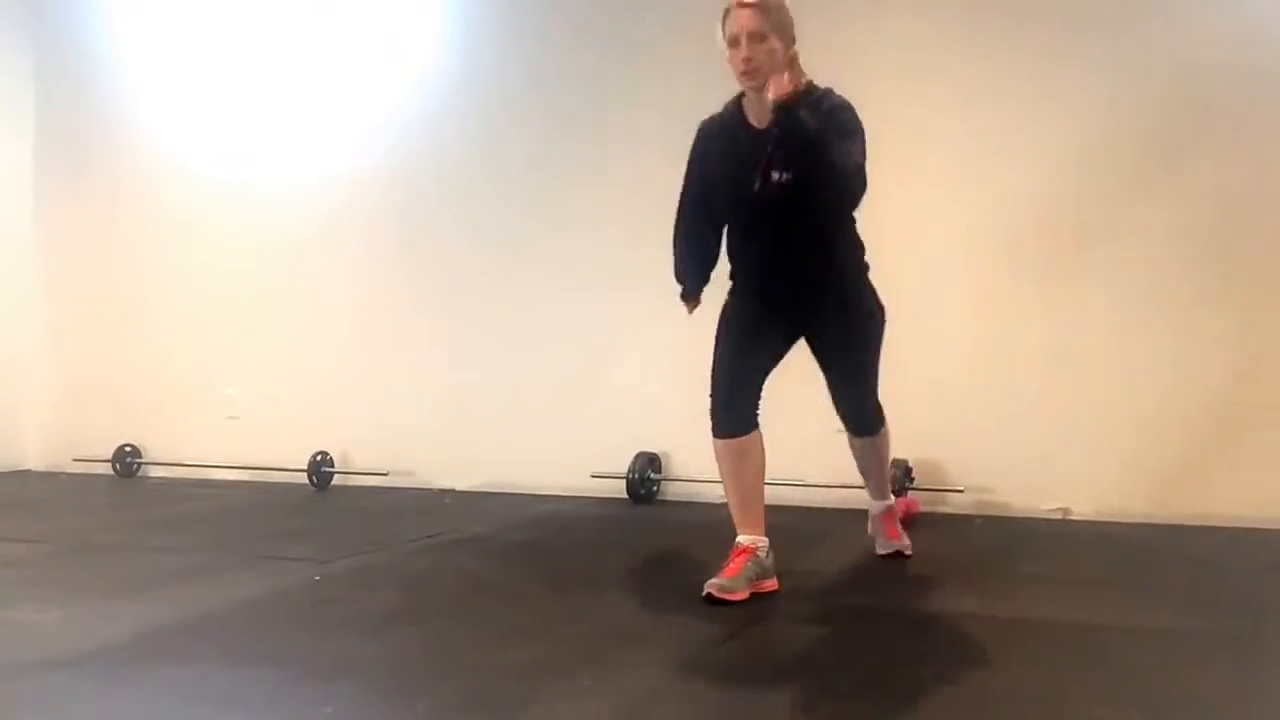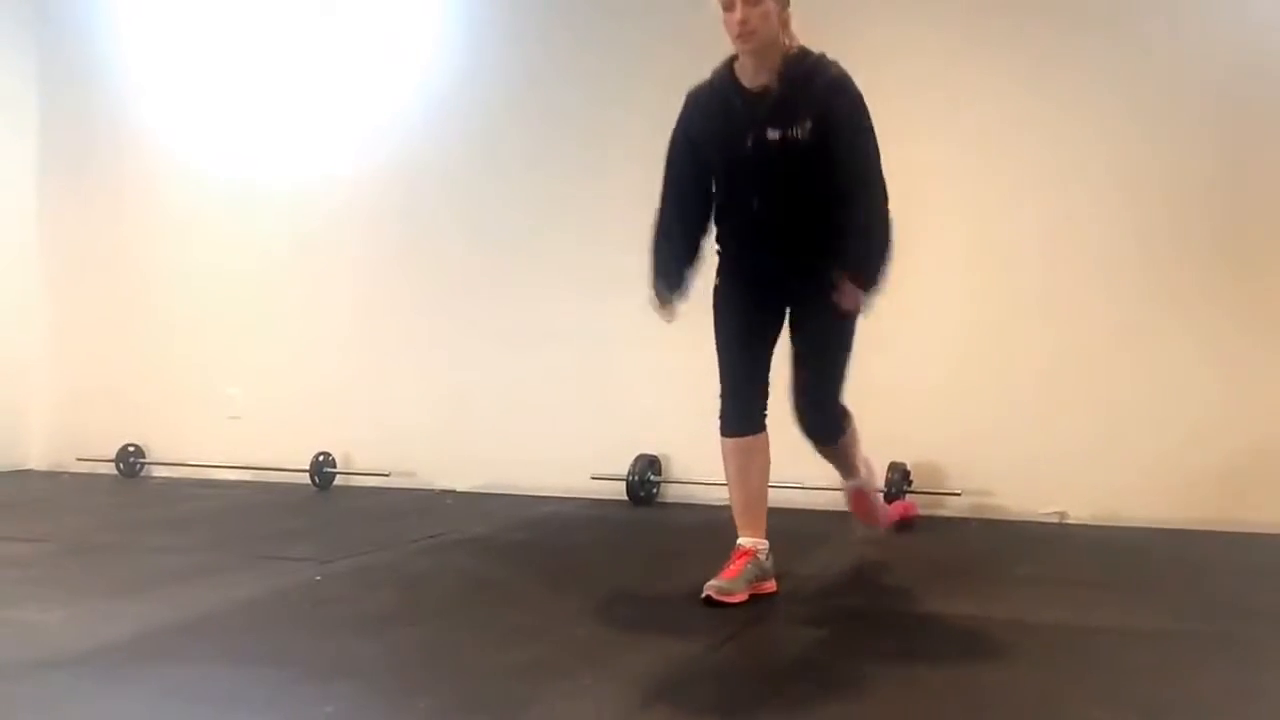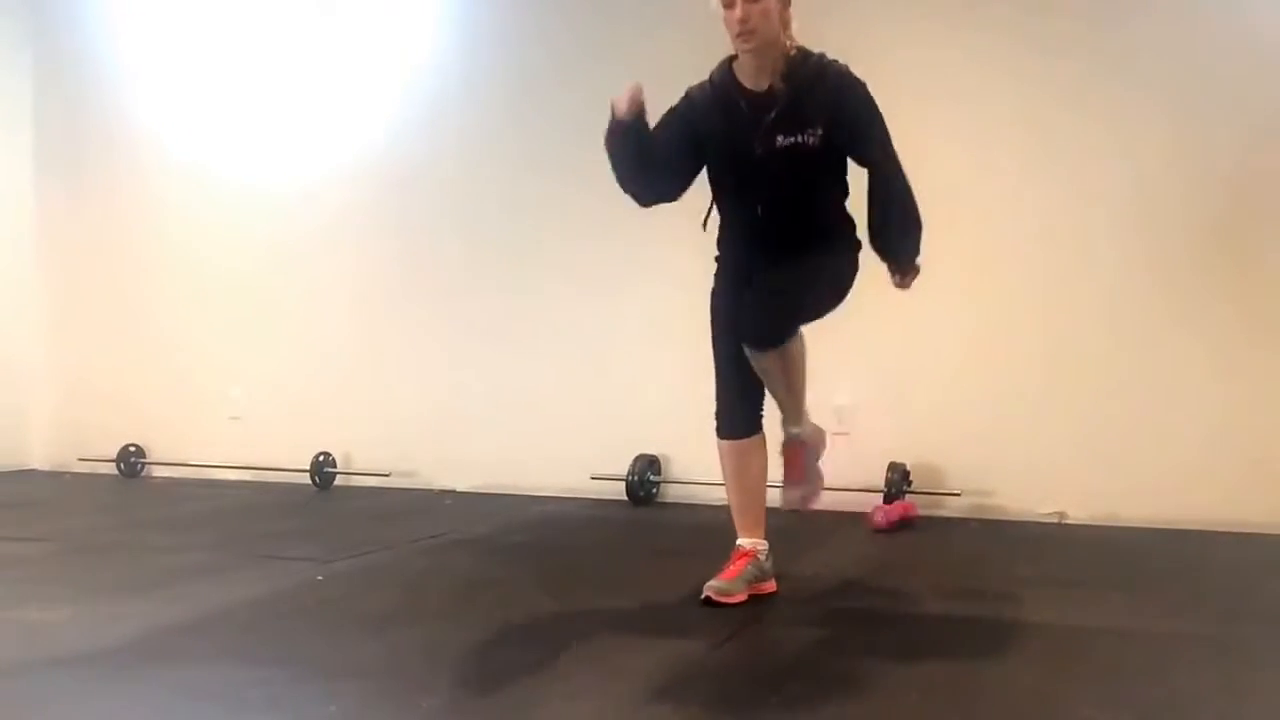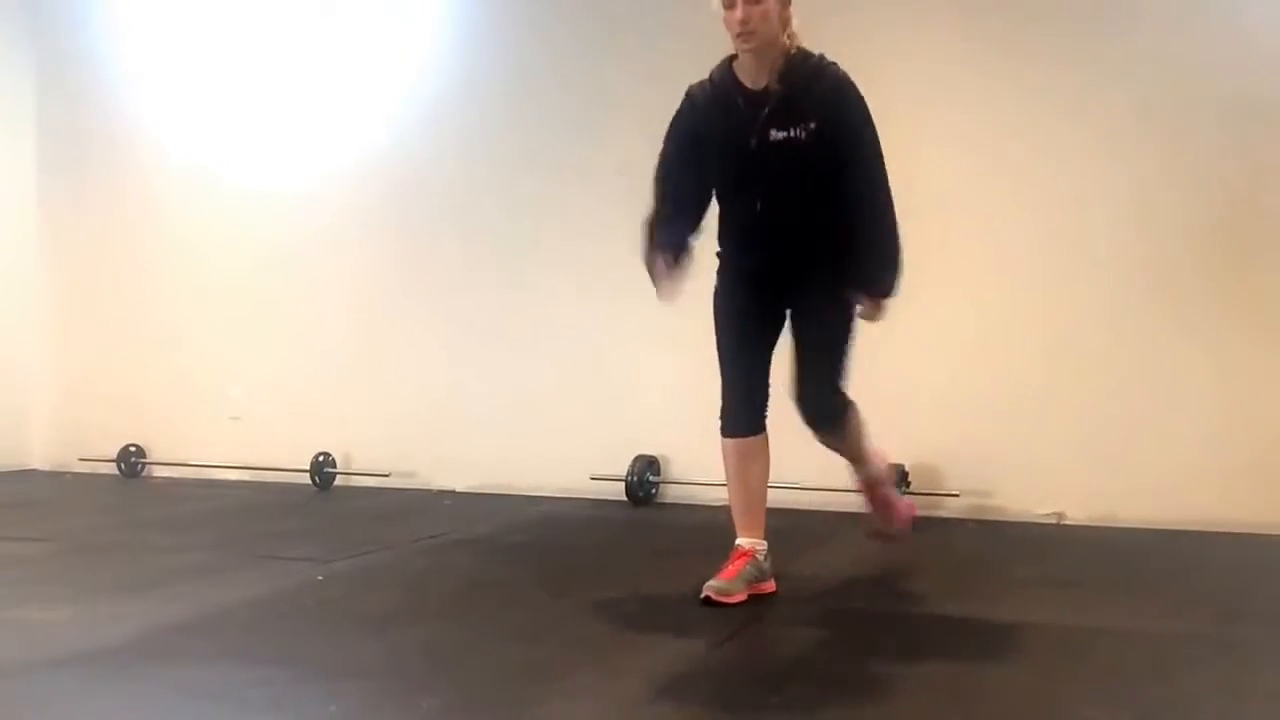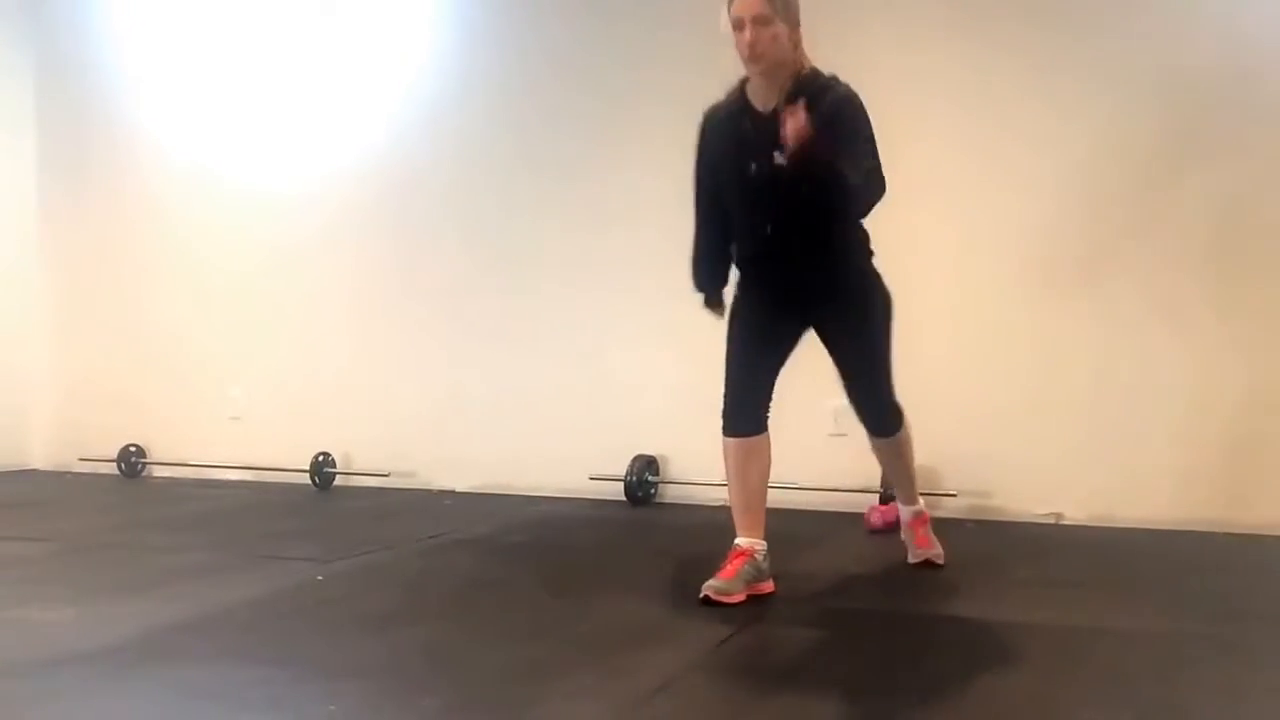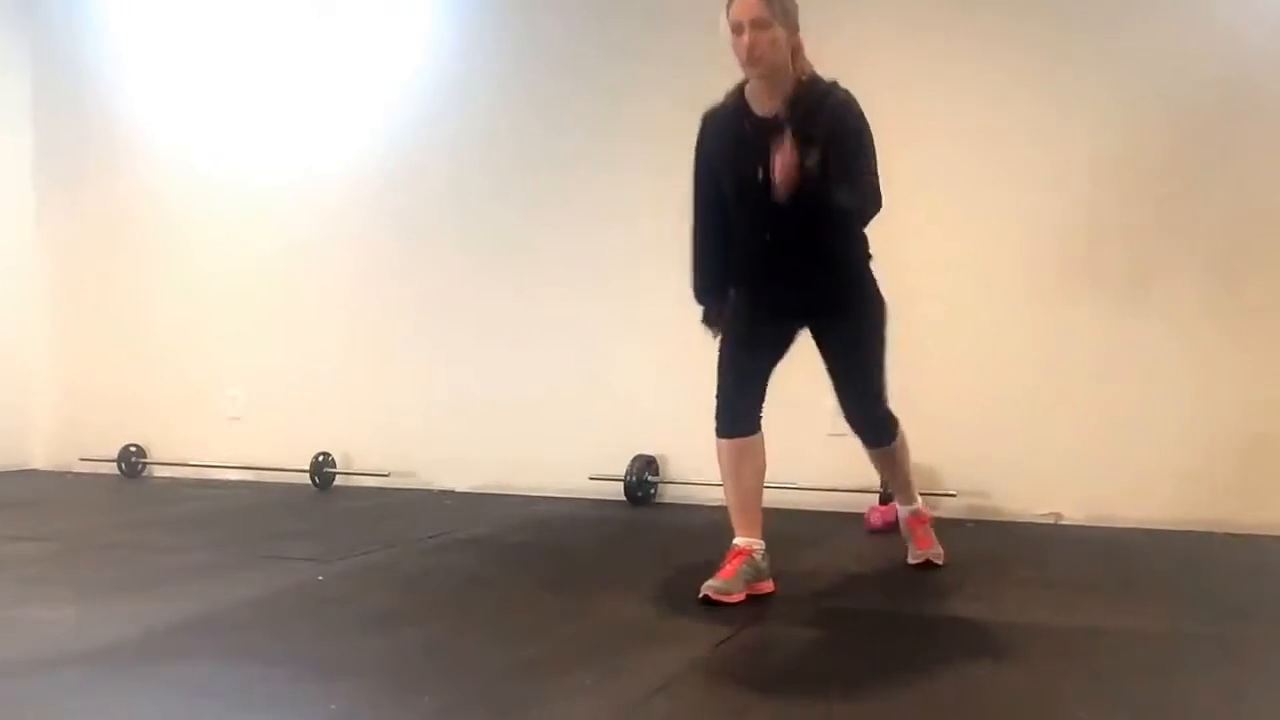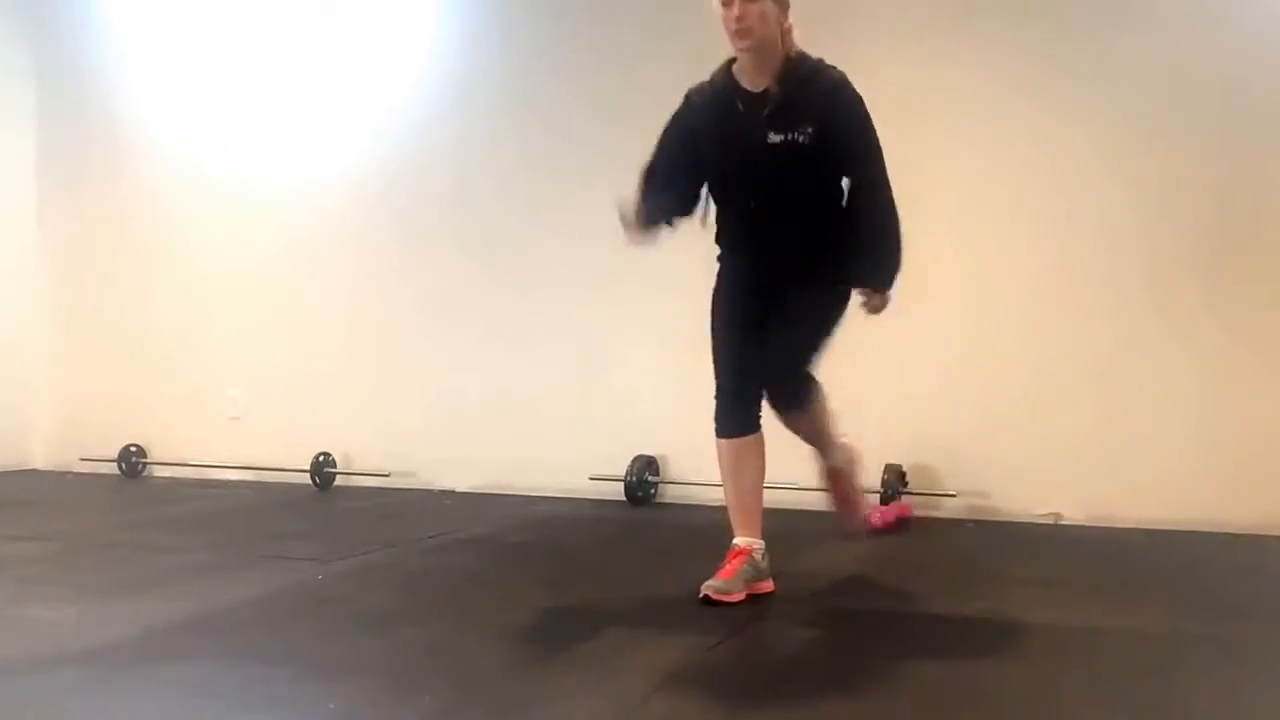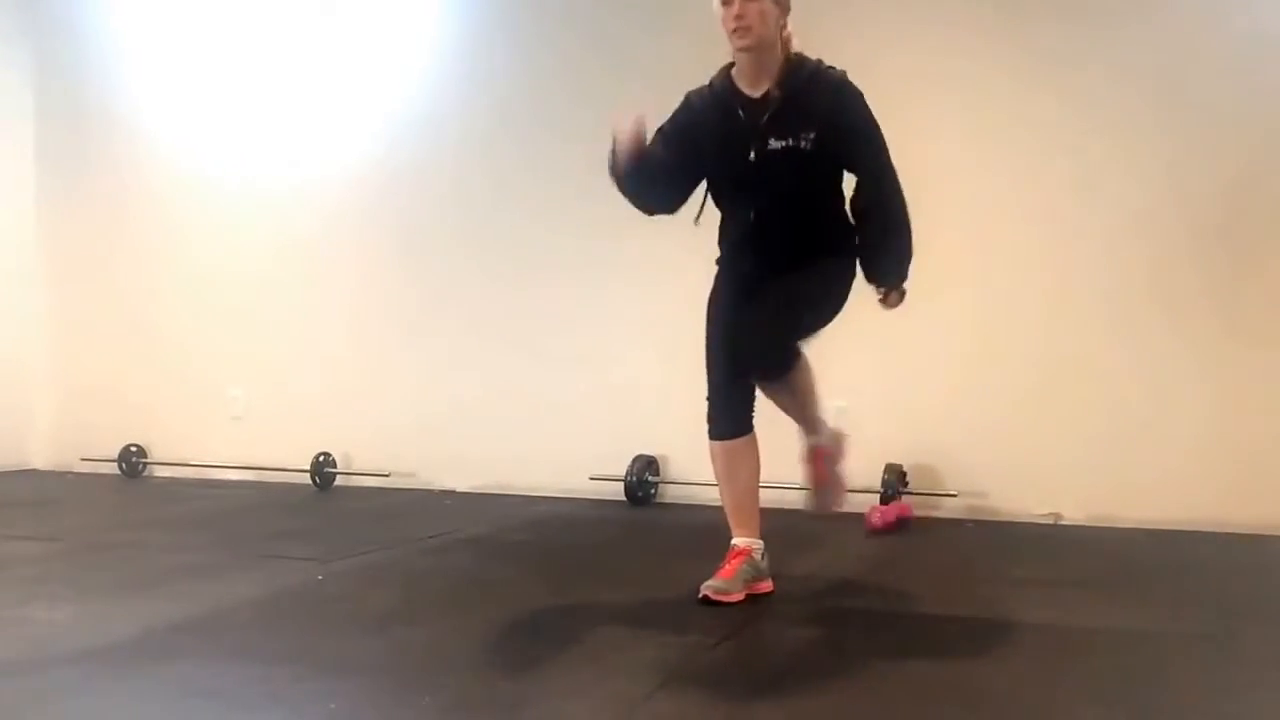
dt=0.2s
person 1, frame 1
left shoulder: (829, 115)
right shoulder: (715, 136)
left elbow: (846, 188)
right elbow: (698, 216)
left wrist: (792, 119)
right wrist: (691, 280)
left hip: (836, 294)
right hip: (756, 296)
left knee: (858, 410)
right knee: (729, 401)
left ankle: (882, 509)
right ankle: (752, 552)
person 1, frame 2
left shoulder: (827, 86)
right shoulder: (705, 105)
left elbow: (865, 186)
right elbow: (685, 199)
left wrist: (861, 271)
right wrist: (670, 275)
left hip: (823, 272)
right hip: (744, 275)
left knee: (817, 408)
right knee: (740, 404)
left ankle: (857, 481)
right ankle: (752, 554)
person 1, frame 3
left shoulder: (831, 87)
right shoulder: (704, 105)
left elbow: (883, 169)
right elbow: (654, 183)
left wrist: (901, 250)
right wrist: (626, 130)
left hip: (821, 255)
right hip: (742, 267)
left knee: (764, 320)
right knee: (735, 405)
left ankle: (801, 435)
right ankle: (752, 555)
person 1, frame 4
left shoulder: (827, 88)
right shoulder: (705, 103)
left elbow: (869, 188)
right elbow: (680, 192)
left wrist: (877, 278)
right wrist: (664, 250)
left hip: (825, 268)
right hip: (745, 272)
left knee: (819, 400)
right knee: (741, 405)
left ankle: (871, 472)
right ankle: (751, 555)
person 1, frame 5
left shoulder: (834, 105)
right shoulder: (721, 122)
left elbow: (866, 189)
right elbow: (712, 209)
left wrist: (810, 147)
right wrist: (709, 281)
left hip: (843, 285)
right hip: (764, 289)
left knee: (875, 404)
right knee: (742, 404)
left ankle: (913, 515)
right ankle: (749, 555)
person 1, frame 6
left shoulder: (833, 111)
right shoulder: (719, 126)
left elbow: (863, 200)
right elbow: (711, 221)
left wrist: (801, 182)
right wrist: (713, 300)
left hip: (839, 289)
right hip: (759, 293)
left knee: (867, 413)
right knee: (734, 404)
left ankle: (912, 514)
right ankle: (748, 555)
person 1, frame 7
left shoulder: (824, 91)
right shoulder: (703, 106)
left elbow: (870, 184)
right elbow: (672, 184)
left wrist: (877, 271)
right wrist: (645, 211)
left hip: (819, 270)
right hip: (743, 270)
left knee: (779, 373)
right knee: (734, 403)
left ankle: (836, 460)
right ankle: (748, 555)
person 1, frame 8
left shoulder: (827, 93)
right shoulder: (704, 108)
left elbow: (876, 181)
right elbow: (658, 190)
left wrist: (887, 267)
right wrist: (629, 160)
left hip: (820, 264)
right hip: (743, 268)
left knee: (761, 342)
right knee: (726, 403)
left ankle: (821, 440)
right ankle: (747, 554)
